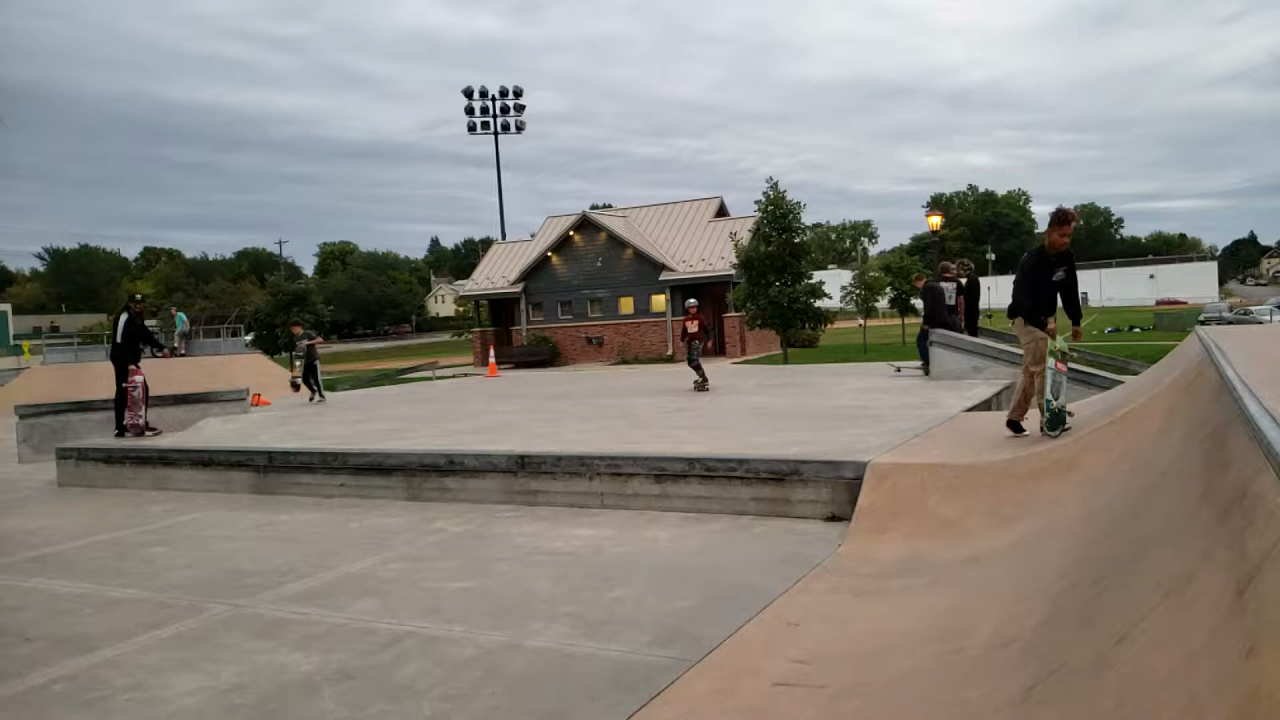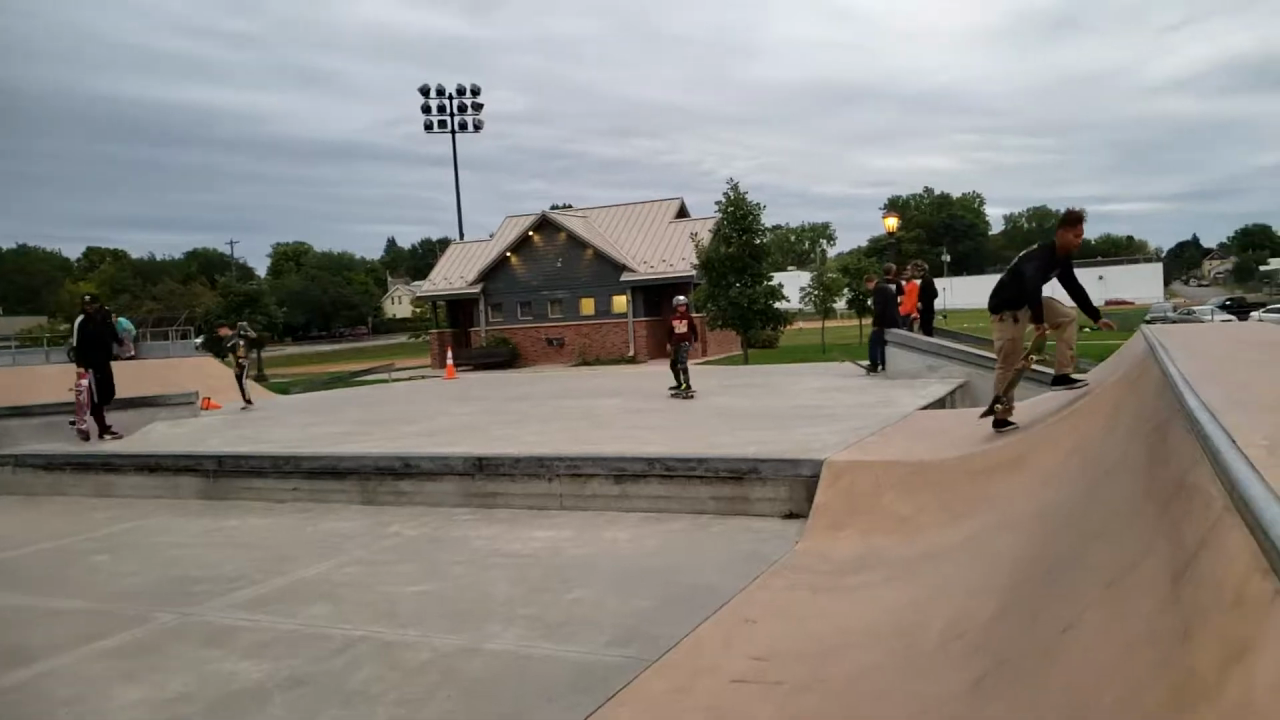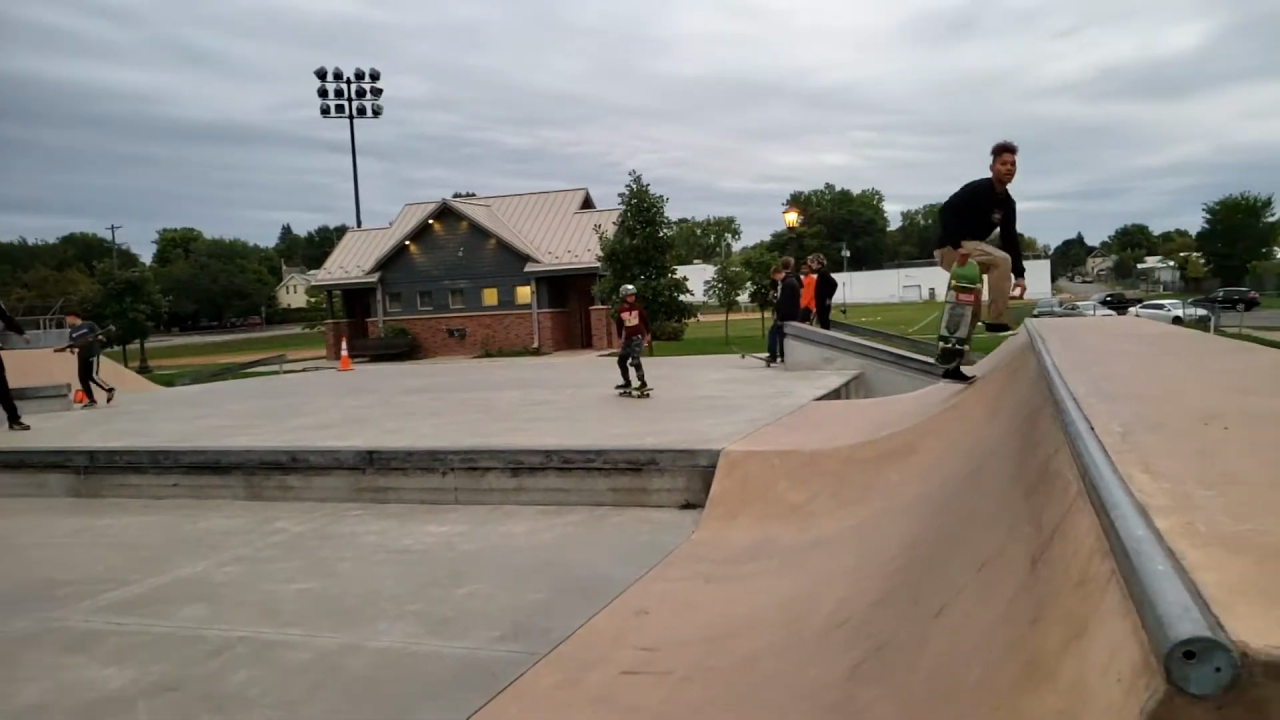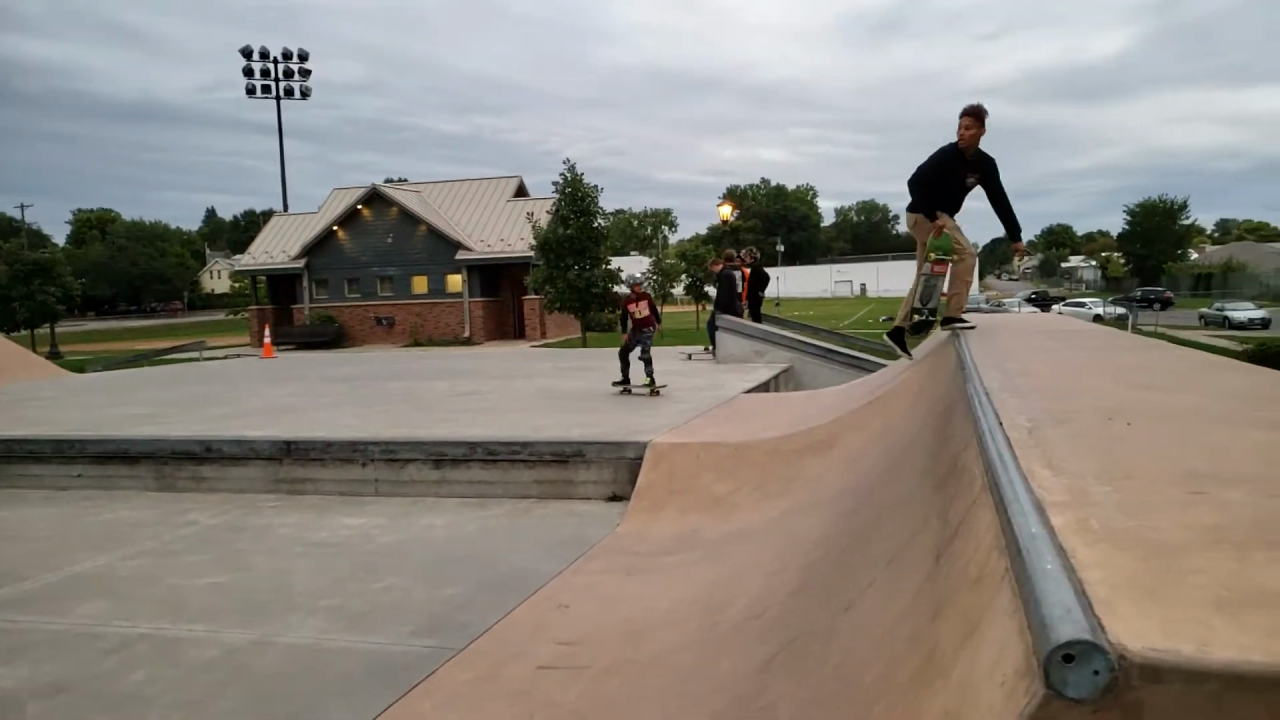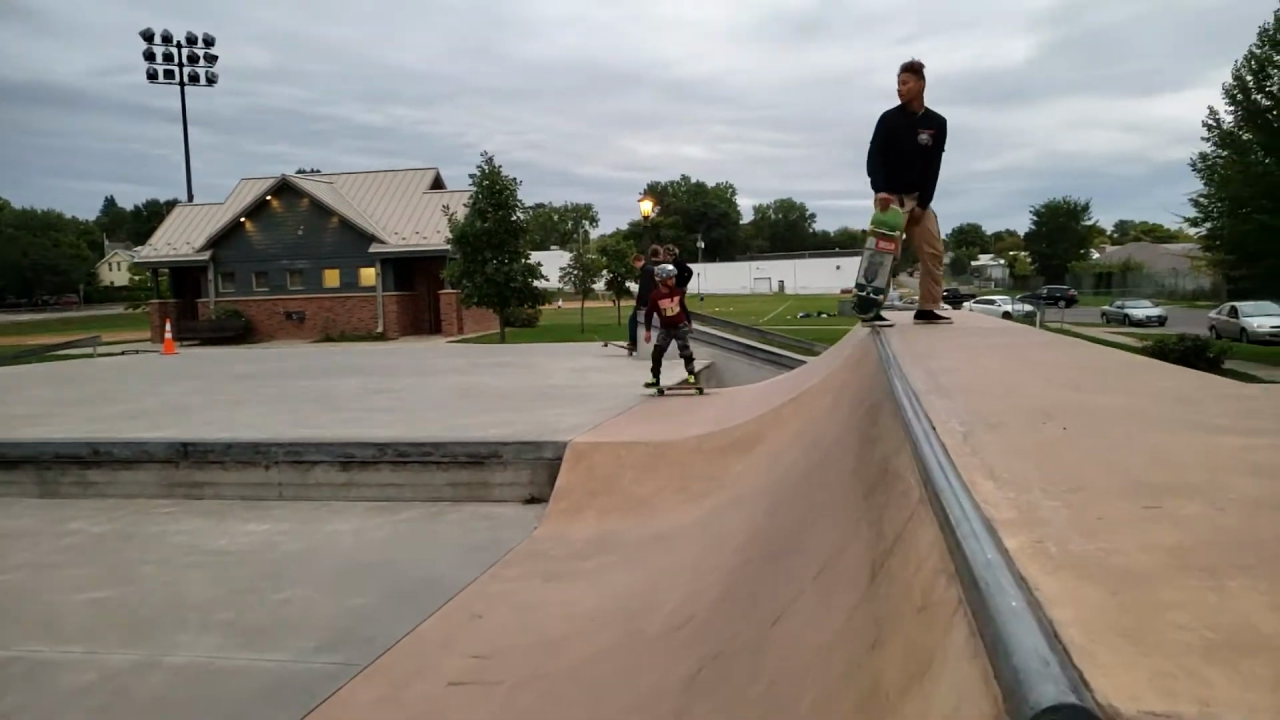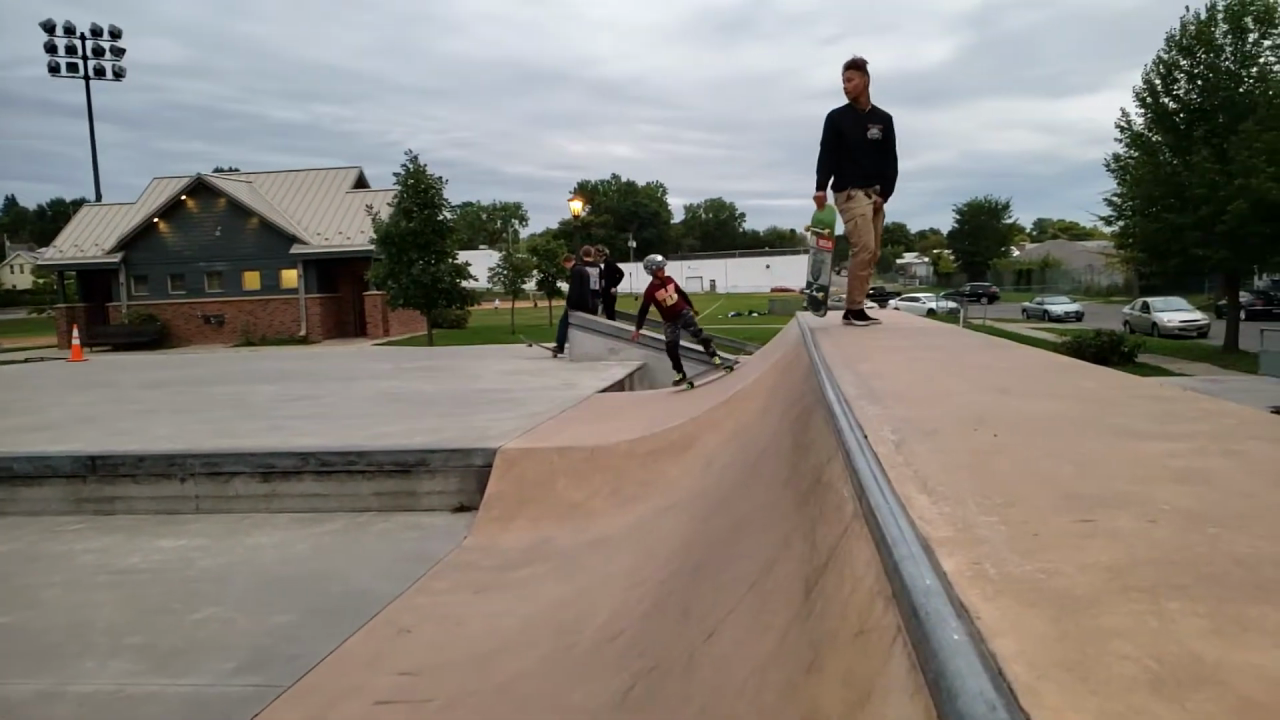
dt=0.5s
person 1, frame 1
left shoulder: (1067, 256)
right shoulder: (1031, 261)
left elbow: (1070, 290)
right elbow: (1019, 298)
left wrist: (1076, 321)
right wrist: (1042, 324)
left hip: (1047, 317)
right hip: (1026, 318)
left knee: (1031, 370)
right knee: (1042, 364)
left ankle: (1014, 418)
person 1, frame 2
left shoulder: (1063, 257)
right shoulder: (1041, 256)
left elbow: (1074, 288)
right elbow: (1029, 284)
left wrist: (1096, 317)
right wrist: (1037, 320)
left hip: (1028, 303)
right hip: (1006, 307)
left knee: (1068, 317)
right knee: (1008, 363)
left ankle: (1063, 375)
right ankle: (1001, 416)
person 1, frame 3
left shoulder: (1007, 203)
right shoulder: (976, 189)
left elbow: (1011, 240)
right elbow: (947, 212)
left wrist: (1019, 275)
right wrist: (956, 246)
left hip: (968, 250)
right hip: (950, 249)
right knee: (1001, 260)
left ankle: (952, 366)
right ankle: (996, 321)
person 1, frame 4
left shoulder: (986, 164)
right shoulder: (946, 155)
left elbow: (999, 200)
right elbow: (915, 183)
left wrist: (1015, 237)
right wrist: (932, 219)
left hip: (939, 217)
right hip: (923, 216)
right knee: (965, 253)
left ankle: (899, 329)
right ankle: (951, 315)
person 1, frame 5
left shoulder: (937, 123)
right shoulder: (889, 119)
left elbow: (933, 165)
right elbow: (874, 158)
left wrist: (923, 202)
right wrist: (880, 190)
left hip: (918, 197)
right hip: (891, 197)
left knee: (934, 253)
left ankle: (927, 309)
person 1, frame 6
left shoulder: (884, 120)
right shoulder: (836, 118)
left elbow: (890, 161)
right elbow: (826, 156)
left wrist: (884, 194)
right wrist: (821, 187)
left hip: (876, 194)
right hip: (849, 193)
left knee: (871, 253)
right knee: (863, 248)
left ankle: (854, 309)
right ankle: (854, 306)
